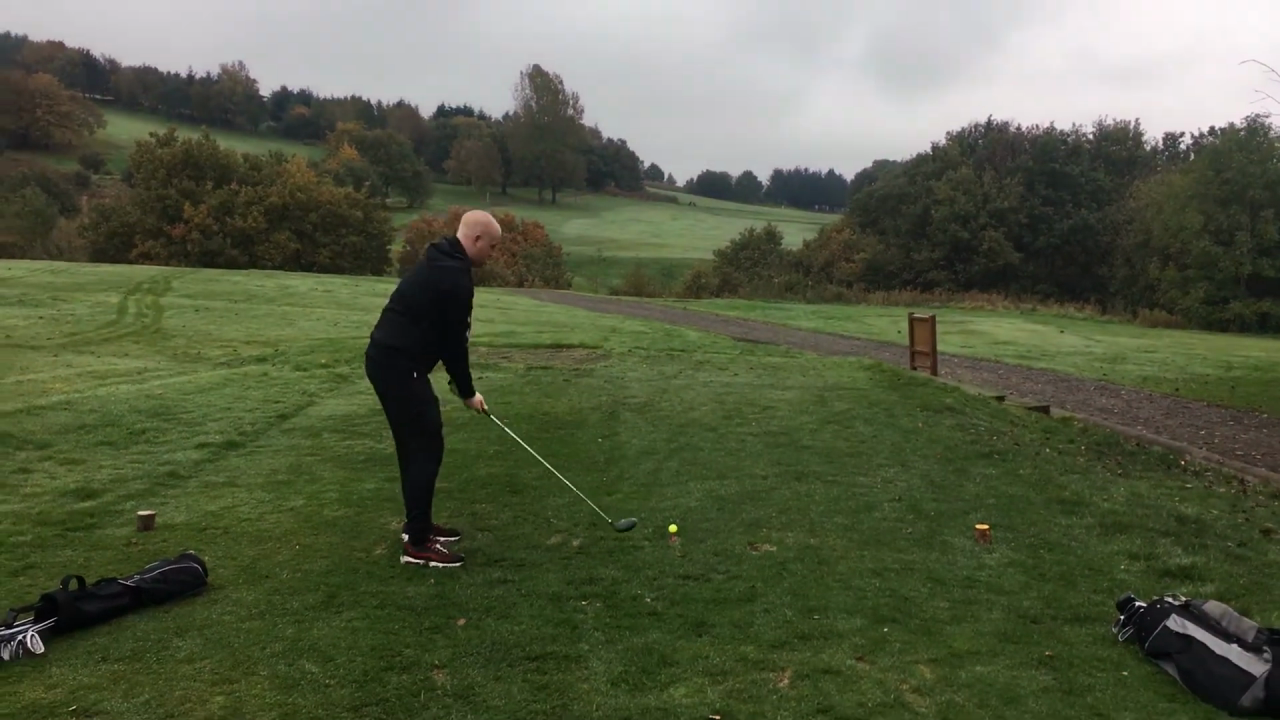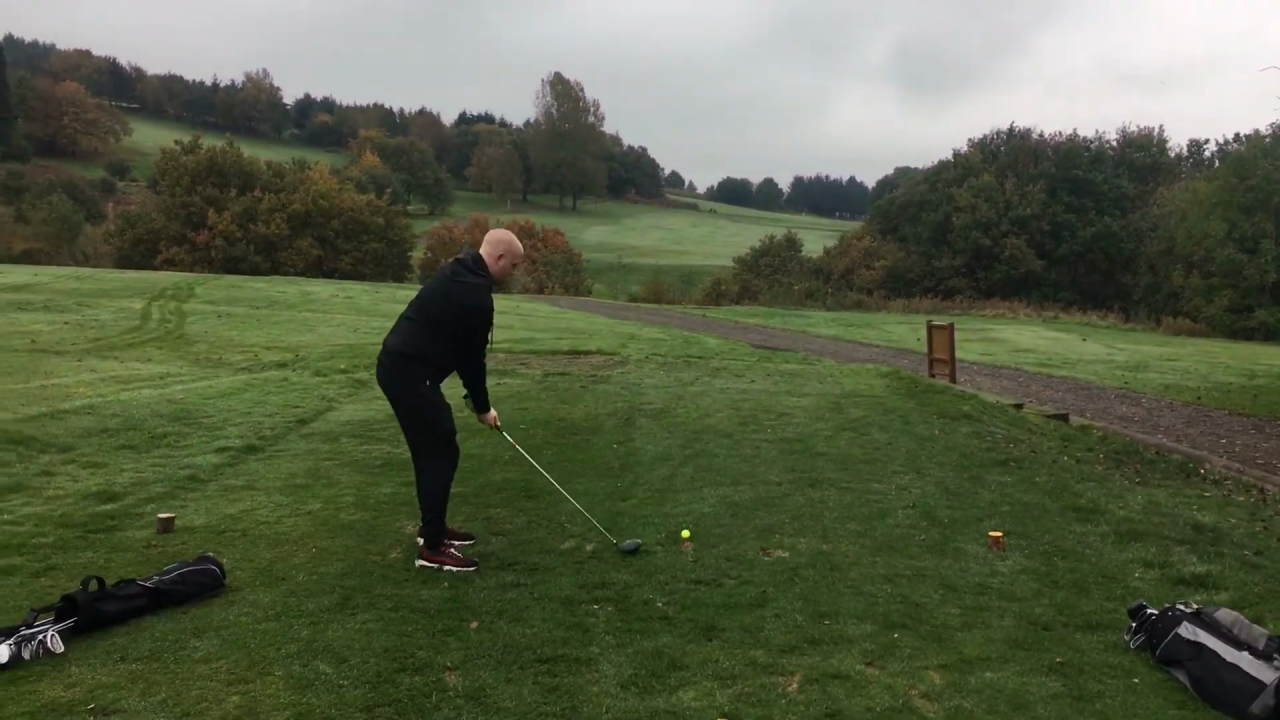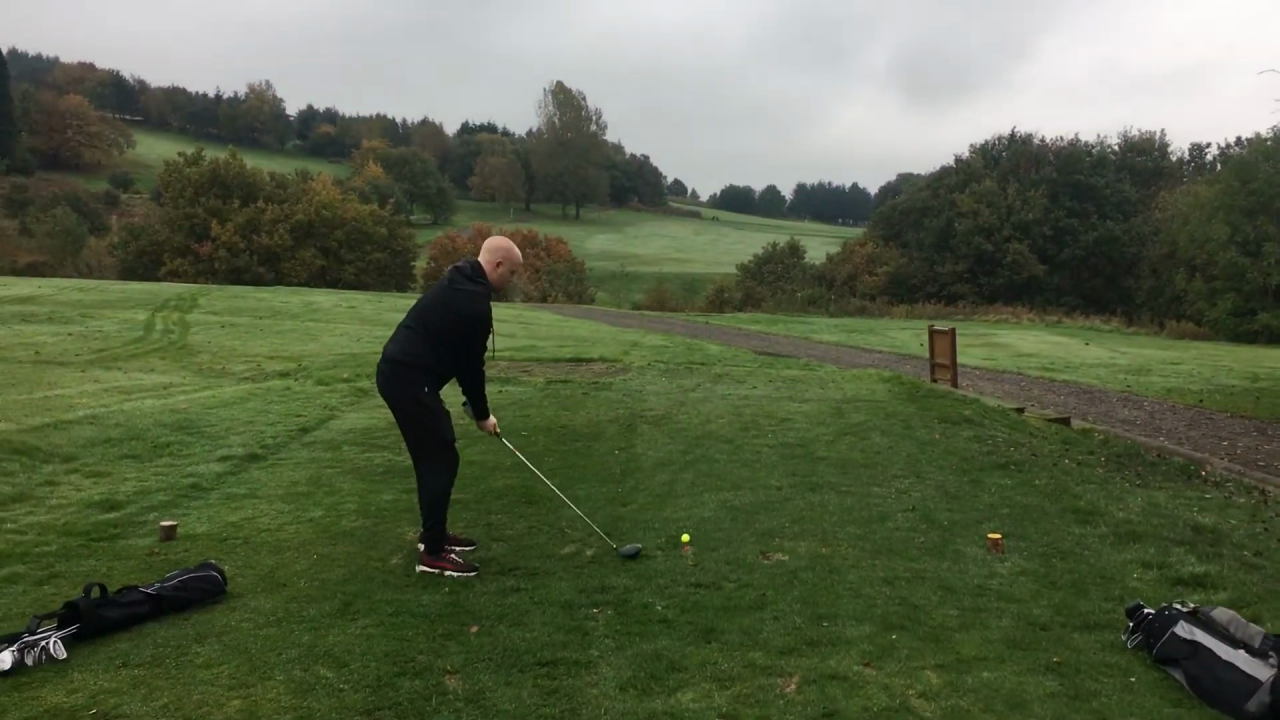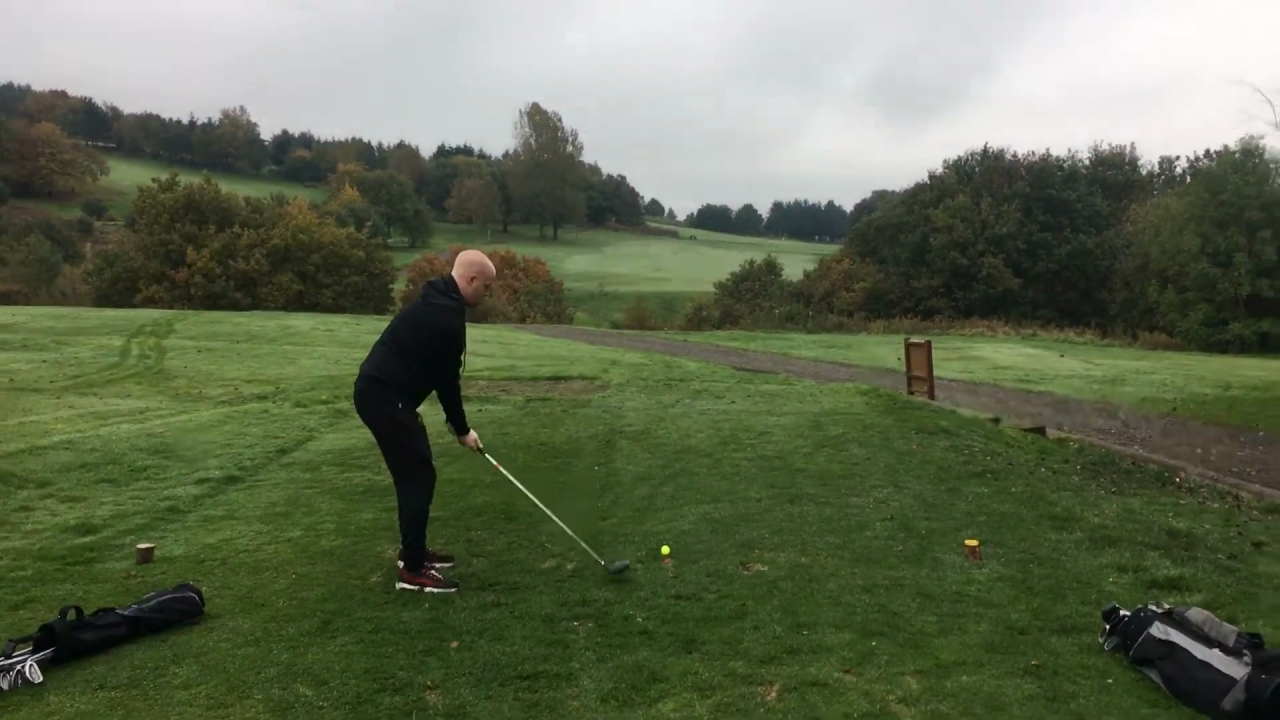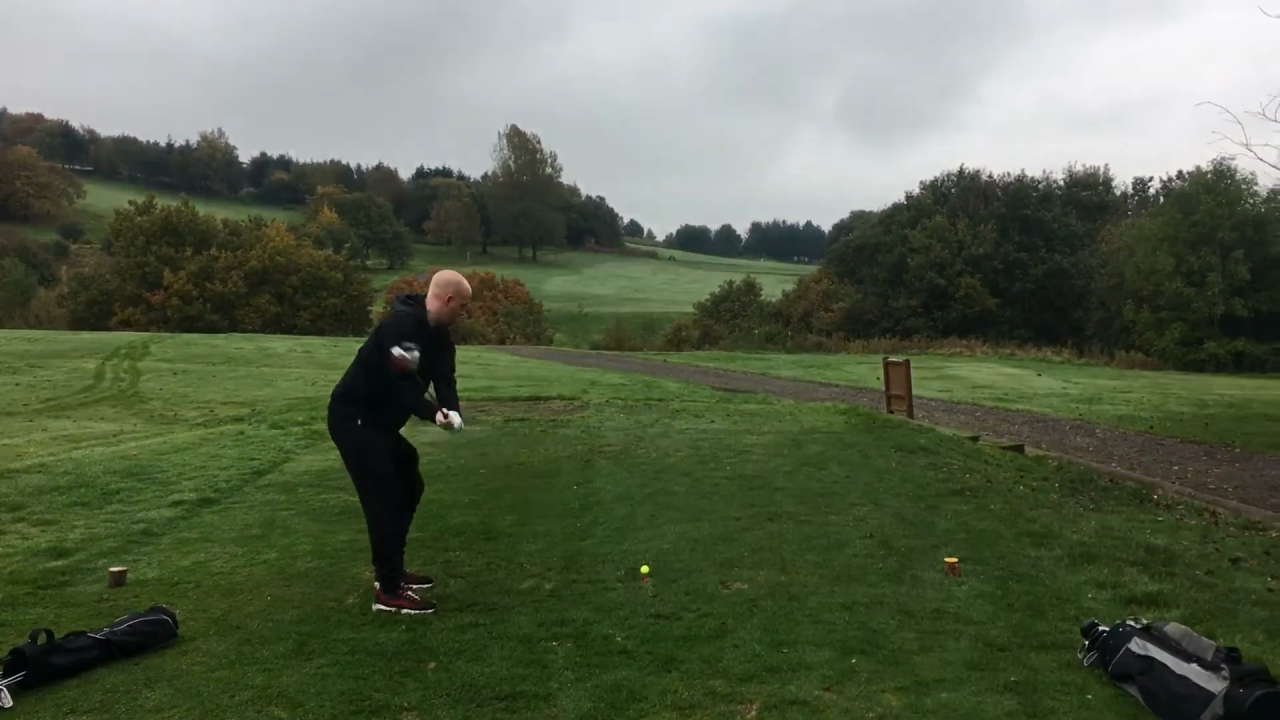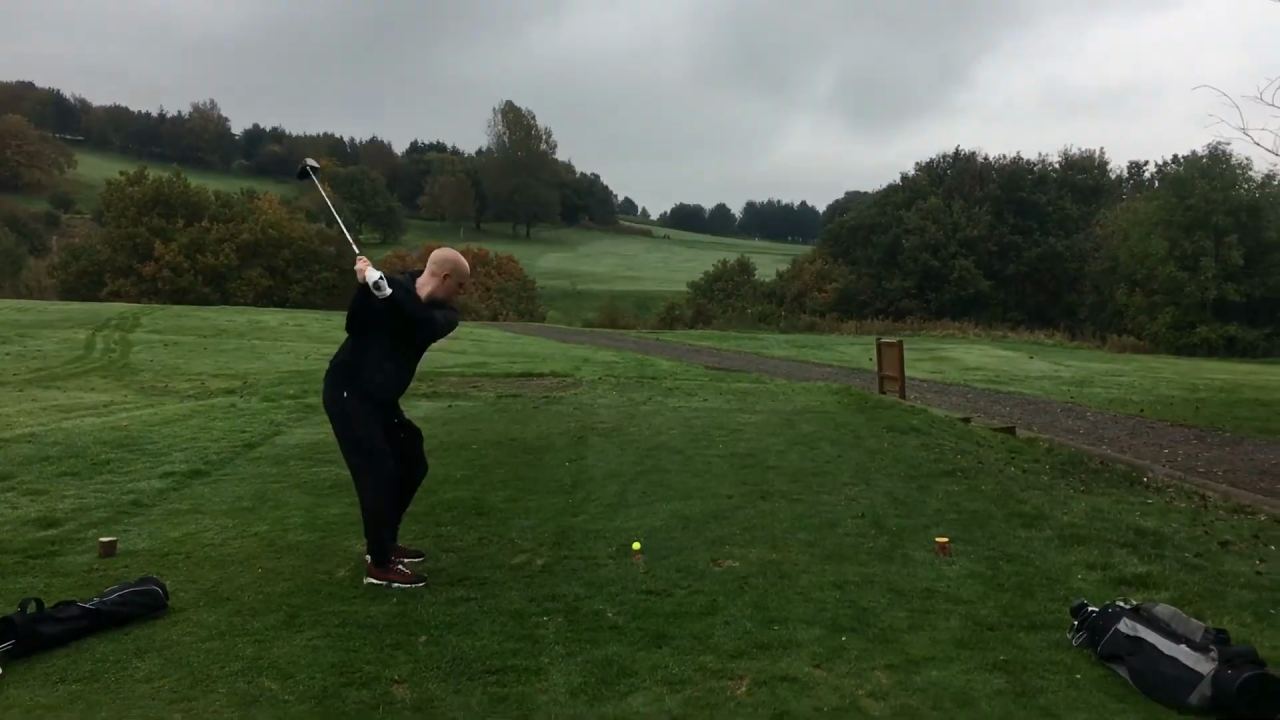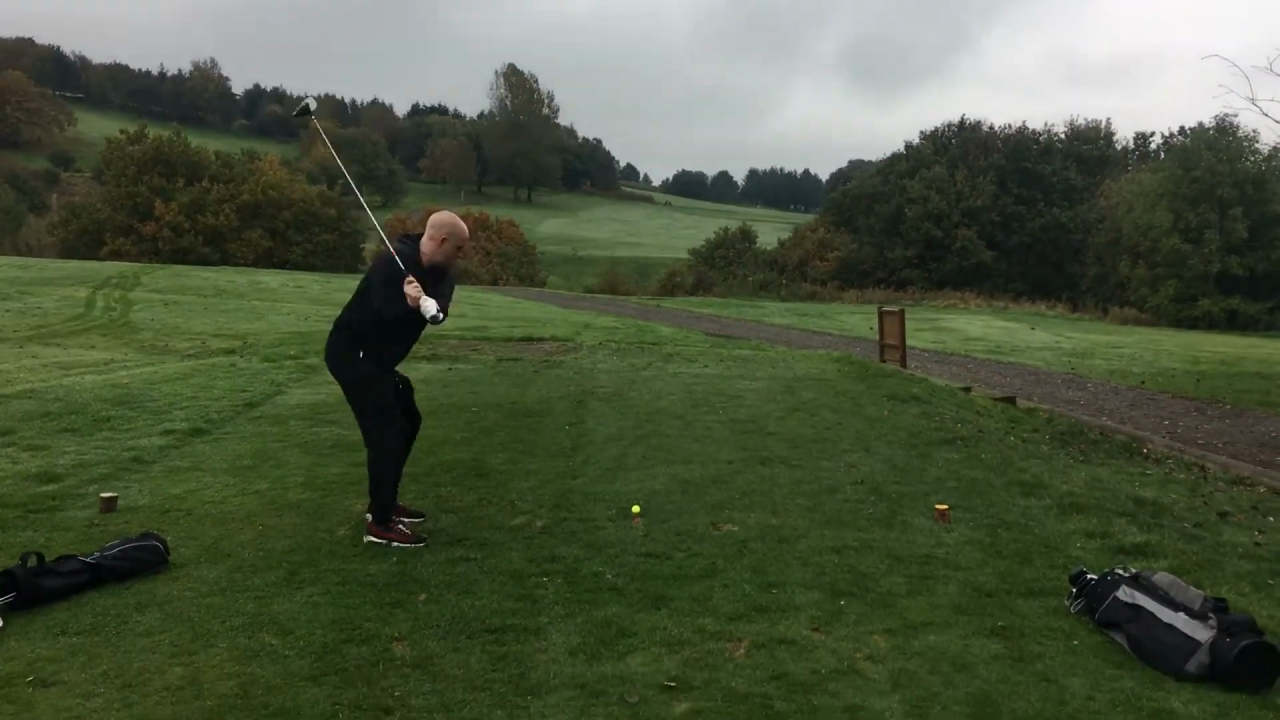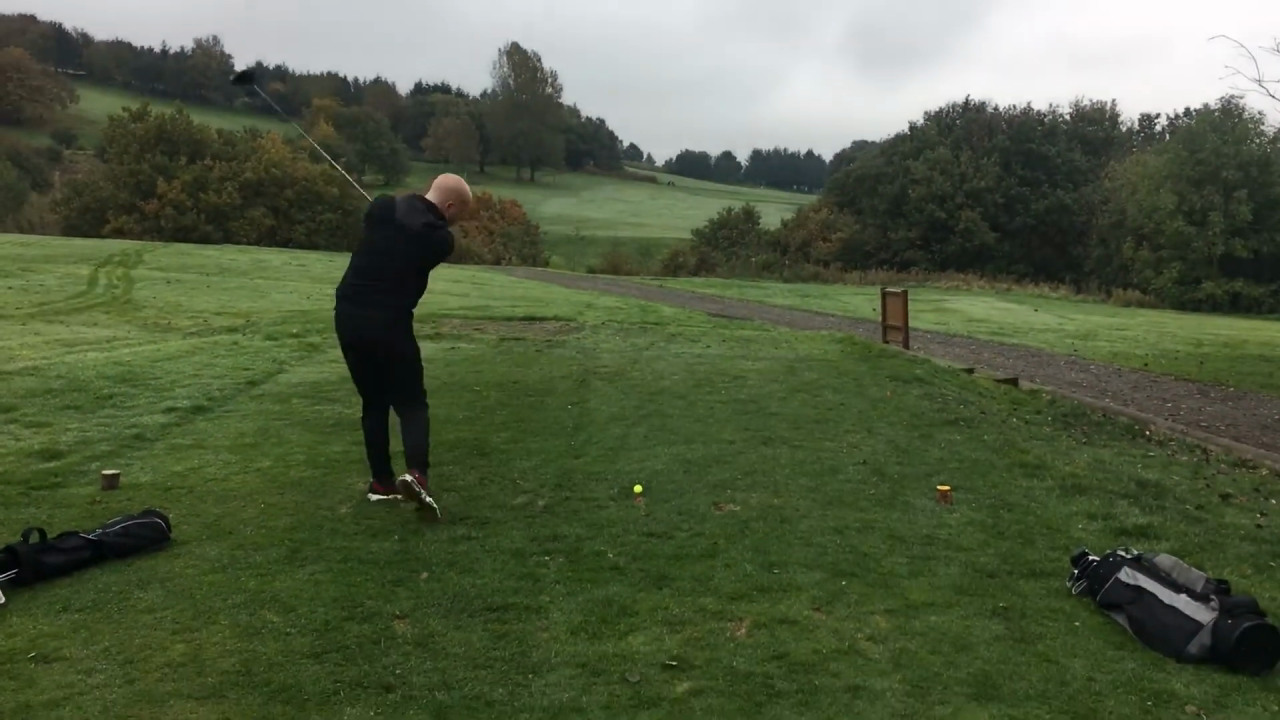
dt=0.3s
person 1, frame 1
left shoulder: (438, 262)
right shoulder: (455, 279)
right elbow: (454, 341)
left wrist: (460, 384)
right wrist: (468, 391)
left hip: (388, 358)
right hip: (399, 365)
left knee: (418, 445)
right knee: (426, 448)
left ankle: (417, 523)
right ankle: (418, 542)
person 1, frame 2
left shoulder: (458, 274)
right shoulder: (475, 296)
right elbow: (472, 357)
left wrist: (475, 398)
right wrist: (482, 406)
left hip: (399, 364)
right hip: (410, 372)
left knee: (432, 450)
right knee: (441, 453)
left ankle: (432, 527)
right ankle: (432, 546)
person 1, frame 3
left shoulder: (459, 282)
right shoulder: (473, 303)
right elbow: (471, 364)
left wrist: (475, 406)
right wrist: (482, 413)
left hip: (399, 370)
right hip: (410, 379)
left knee: (433, 456)
right knee: (441, 459)
left ankle: (433, 533)
right ankle: (433, 552)
person 1, frame 4
left shoulder: (437, 301)
right shoulder: (445, 318)
left elbow: (438, 374)
right elbow: (446, 379)
left wrist: (456, 422)
right wrist: (462, 429)
left hip: (379, 390)
right hip: (385, 397)
left knee: (414, 472)
right knee: (418, 476)
left ankle: (413, 550)
right ankle: (412, 569)
person 1, frame 5
left shoulder: (439, 335)
right shoulder: (402, 322)
left elbow: (445, 380)
right elbow: (402, 385)
left wrist: (450, 412)
right wrist: (432, 413)
left hip: (381, 420)
right hip: (354, 418)
left knee: (409, 487)
right knee: (385, 498)
left ankle: (391, 570)
right ankle: (389, 590)
person 1, frame 6
left shoulder: (444, 312)
right shoulder: (393, 288)
left elbow: (425, 325)
right elbow: (356, 328)
left wrist: (380, 287)
right wrist: (365, 286)
left hip: (383, 399)
right hip: (348, 392)
left knee: (412, 465)
right knee: (377, 474)
left ankle: (384, 543)
right ankle: (380, 564)
person 1, frame 7
left shoulder: (440, 274)
right shoulder: (395, 264)
left elbow: (439, 311)
right elbow: (383, 316)
left wrist: (425, 305)
right wrist: (412, 305)
left hip: (372, 355)
right hip: (354, 354)
left knee: (406, 422)
right knee: (388, 431)
left ankle: (382, 503)
right ankle: (381, 522)
person 1, frame 8
left shoulder: (384, 207)
right shoulder: (441, 239)
left hip: (349, 317)
right hip: (389, 324)
left knee: (374, 400)
right knee: (411, 402)
left ankle: (381, 480)
right ankle: (416, 473)
